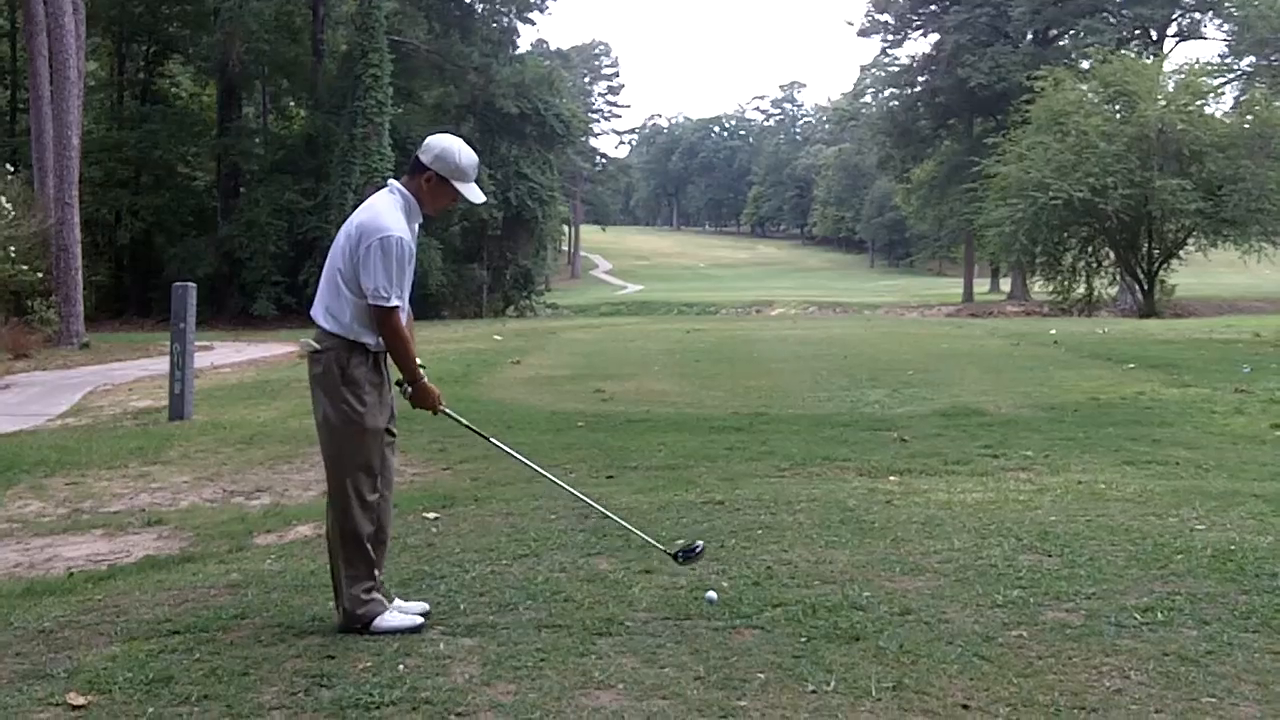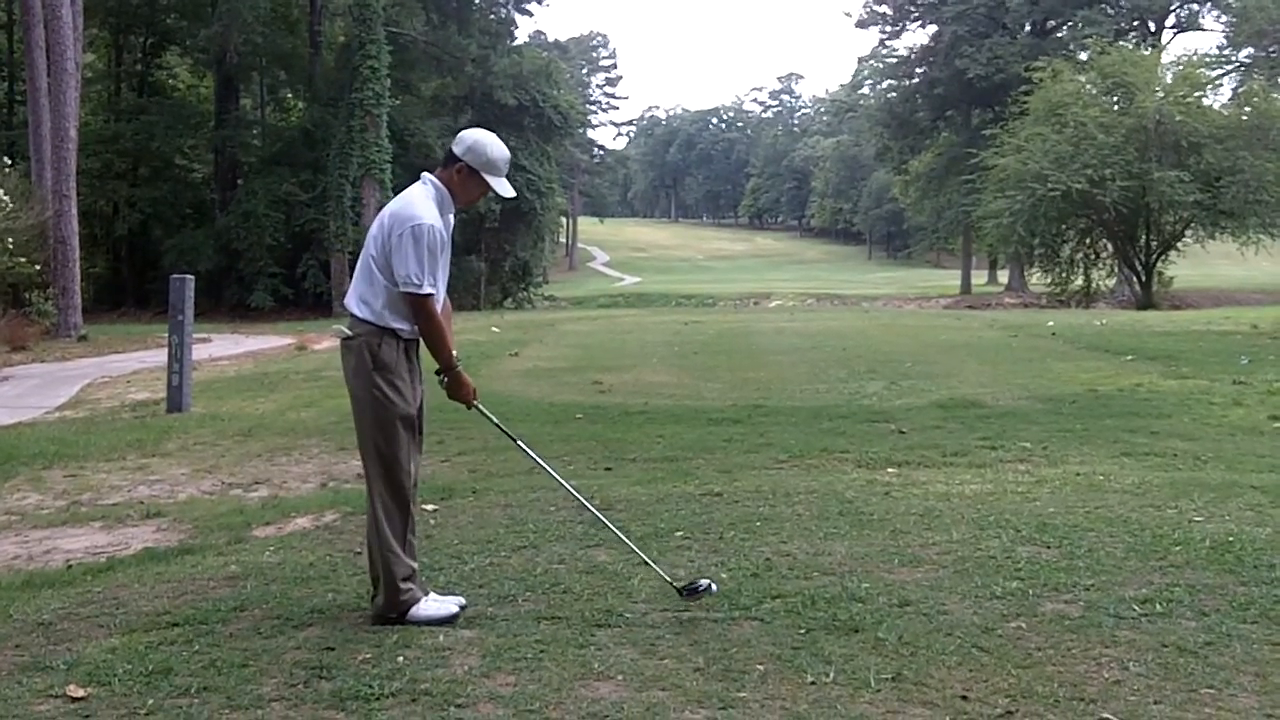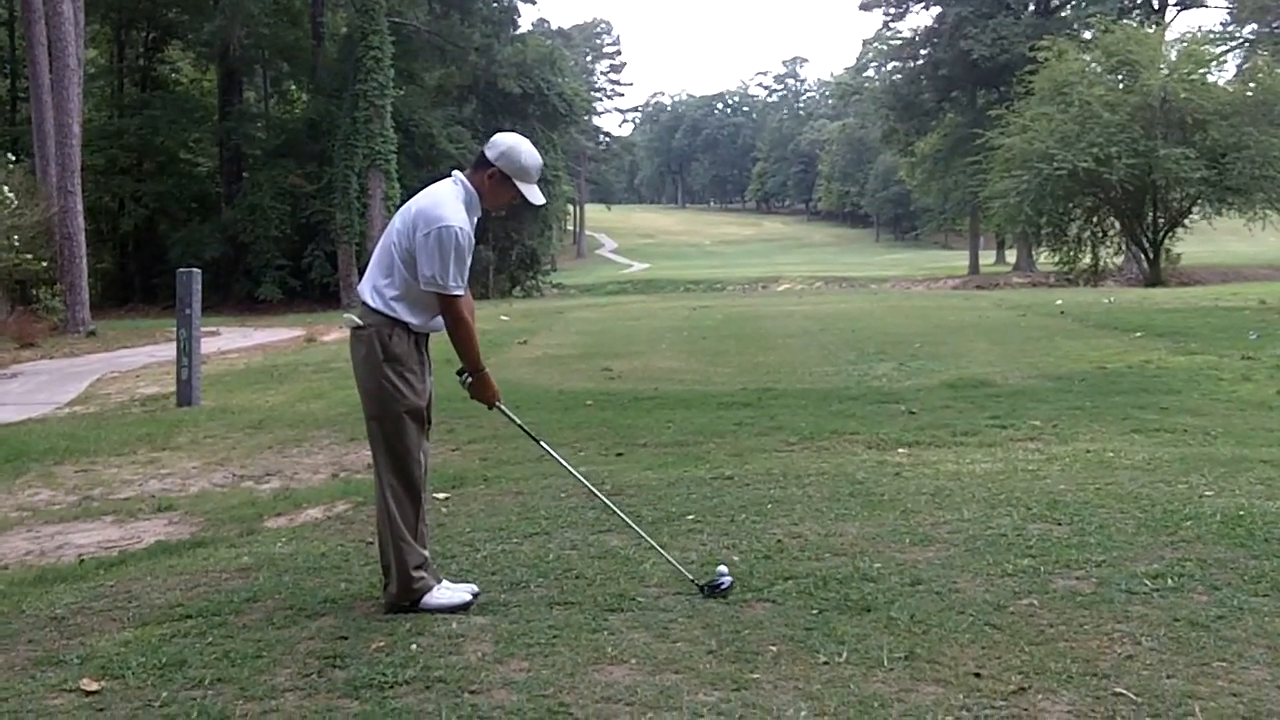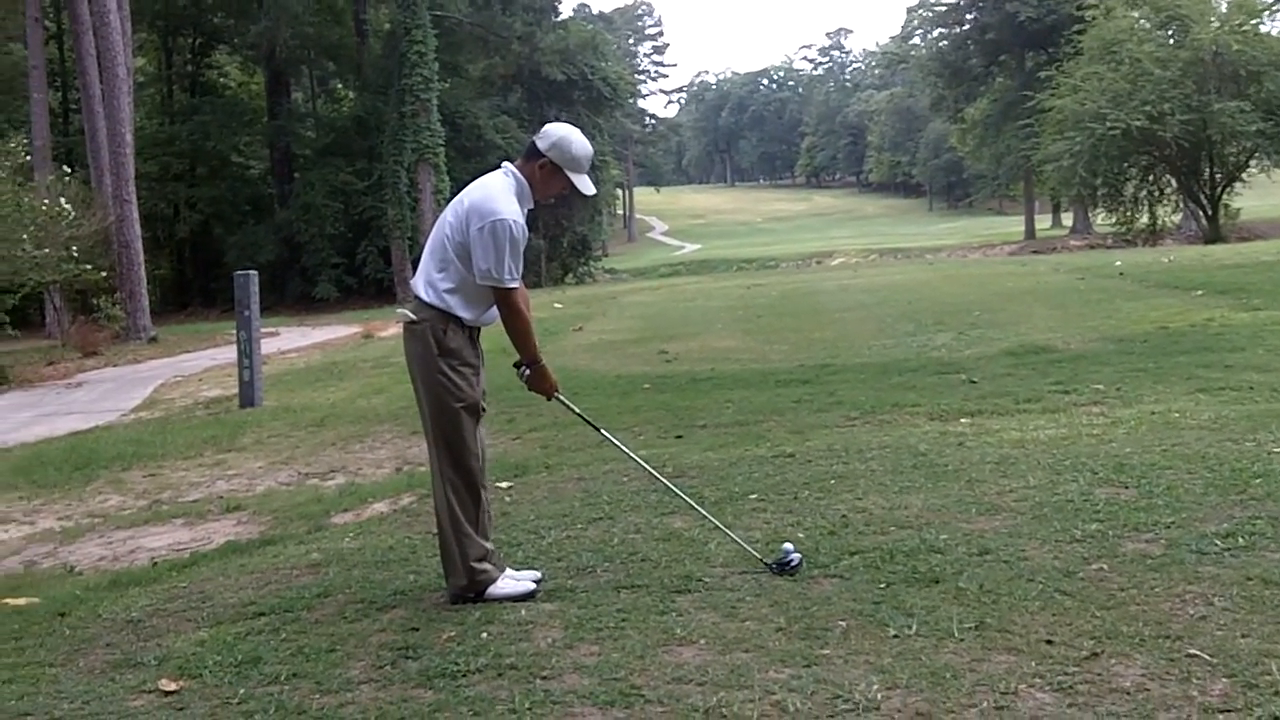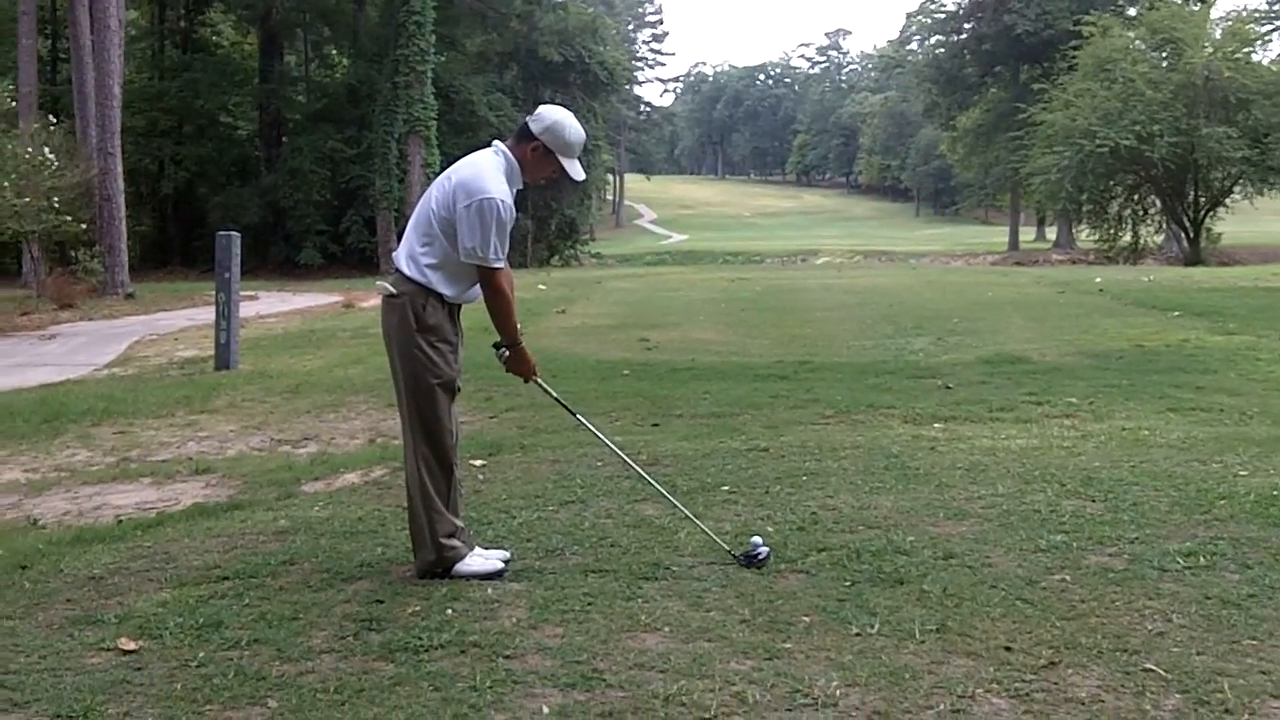
dt=1s
person 1, frame 1
left shoulder: (394, 211)
right shoulder: (389, 230)
right elbow: (386, 319)
left wrist: (414, 367)
right wrist: (418, 382)
left hip: (364, 360)
right hip: (346, 362)
left knee: (376, 484)
right knee: (357, 488)
left ankle: (368, 591)
right ankle: (359, 605)
person 1, frame 2
left shoulder: (435, 209)
right shoulder: (420, 218)
left elbow: (437, 295)
right elbow: (421, 307)
left wrist: (451, 359)
right wrist: (452, 371)
left hip: (396, 346)
right hip: (379, 348)
left knee: (402, 474)
right knee: (393, 477)
left ankle: (404, 585)
right ankle: (395, 597)
person 1, frame 3
left shoulder: (454, 200)
right shoulder: (448, 220)
left elbow: (460, 293)
right elbow: (451, 309)
left wrist: (473, 364)
right wrist: (478, 373)
left hip: (403, 335)
right hip: (388, 338)
left knee: (411, 462)
right knee: (402, 465)
left ankle: (417, 574)
right ankle: (408, 586)
person 1, frame 4
left shoulder: (501, 189)
right shoulder: (501, 213)
left elbow: (513, 288)
right elbow: (509, 301)
left wrist: (531, 355)
right wrist: (536, 366)
left hip: (453, 329)
right hip: (442, 332)
left knee: (469, 454)
right knee: (459, 458)
left ankle: (482, 563)
right ankle: (471, 576)
person 1, frame 5
left shoulder: (490, 166)
right shoulder: (490, 192)
left elbow: (498, 268)
right elbow: (491, 280)
left wrist: (512, 334)
right wrist: (515, 347)
left hip: (432, 304)
right hip: (419, 307)
left knee: (439, 432)
right knee: (432, 434)
left ankle: (450, 541)
right ankle: (441, 552)
